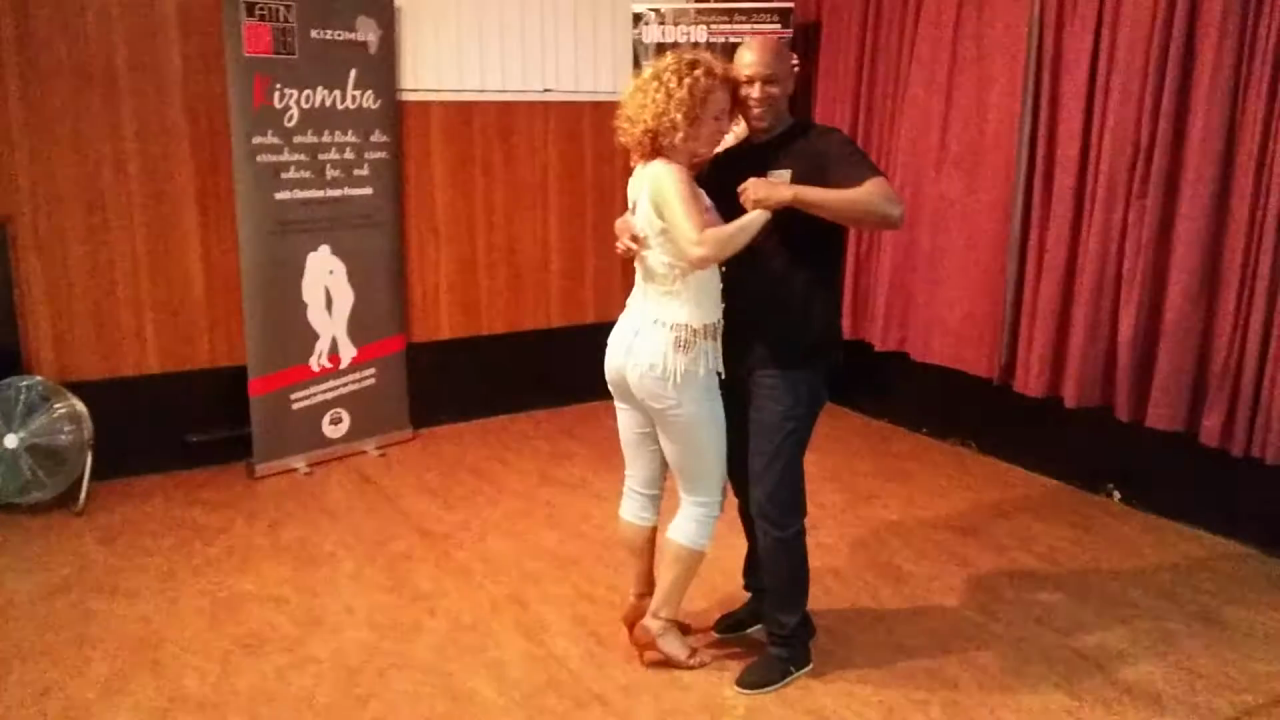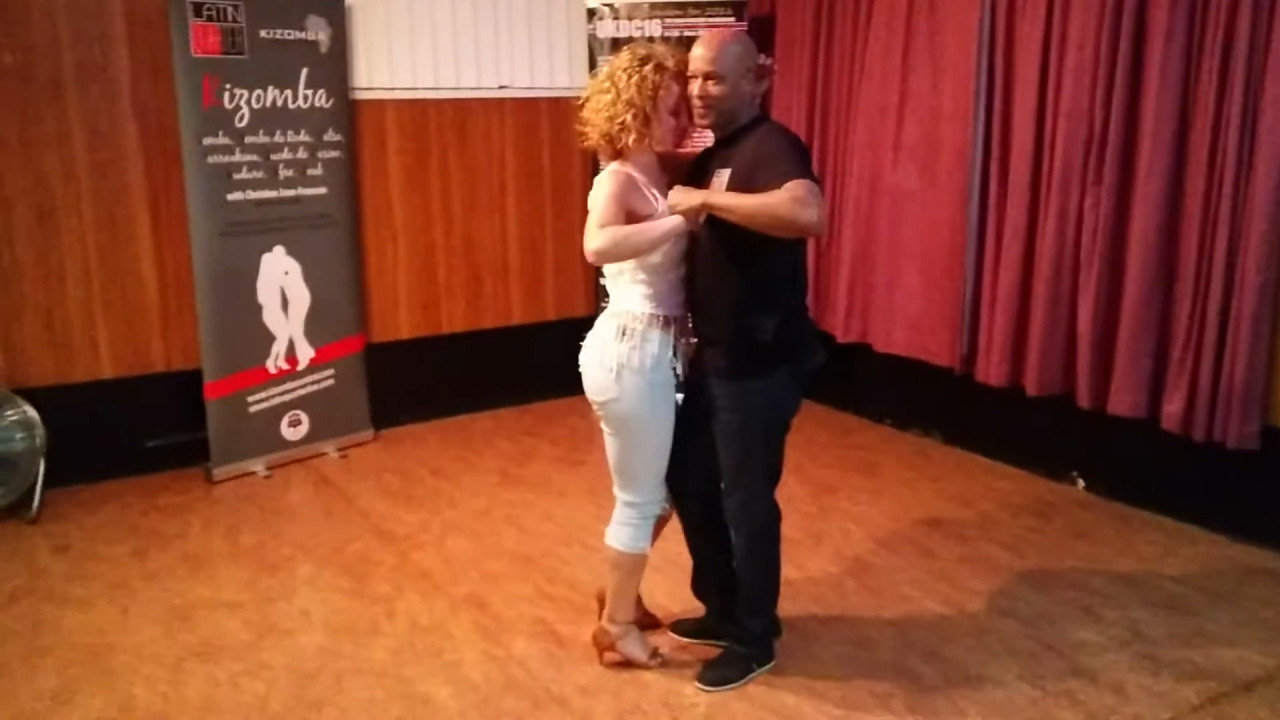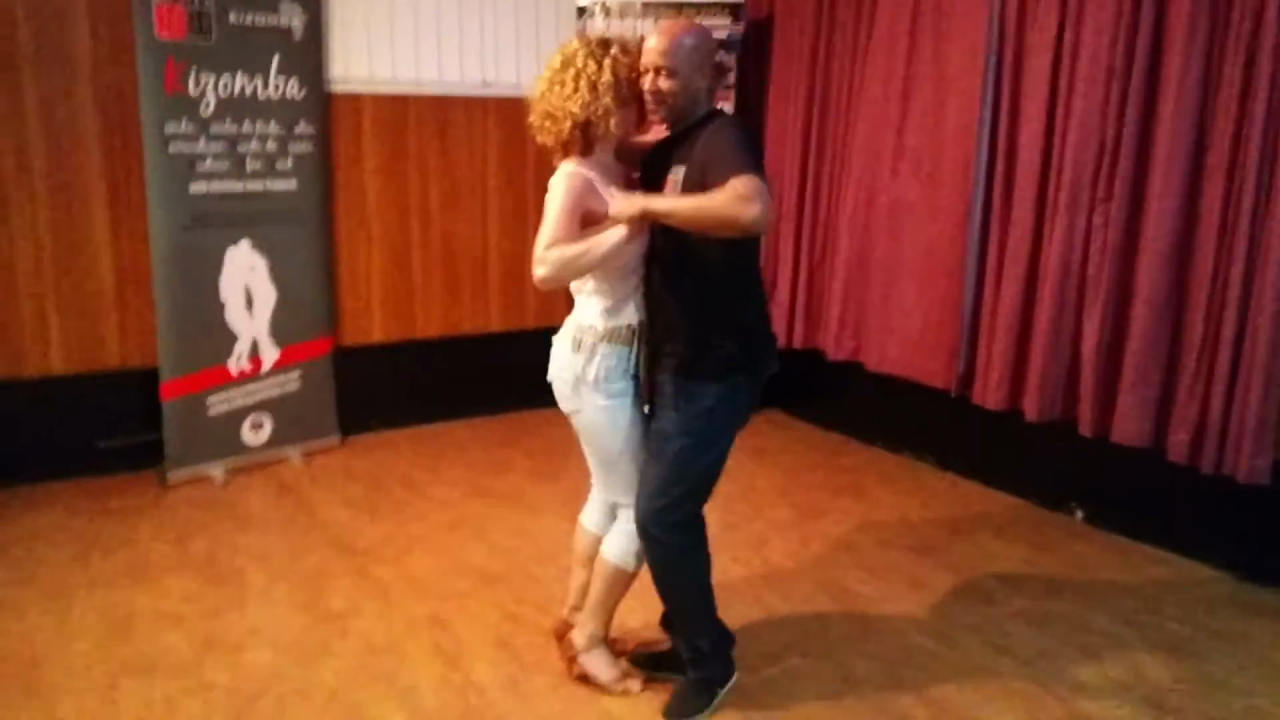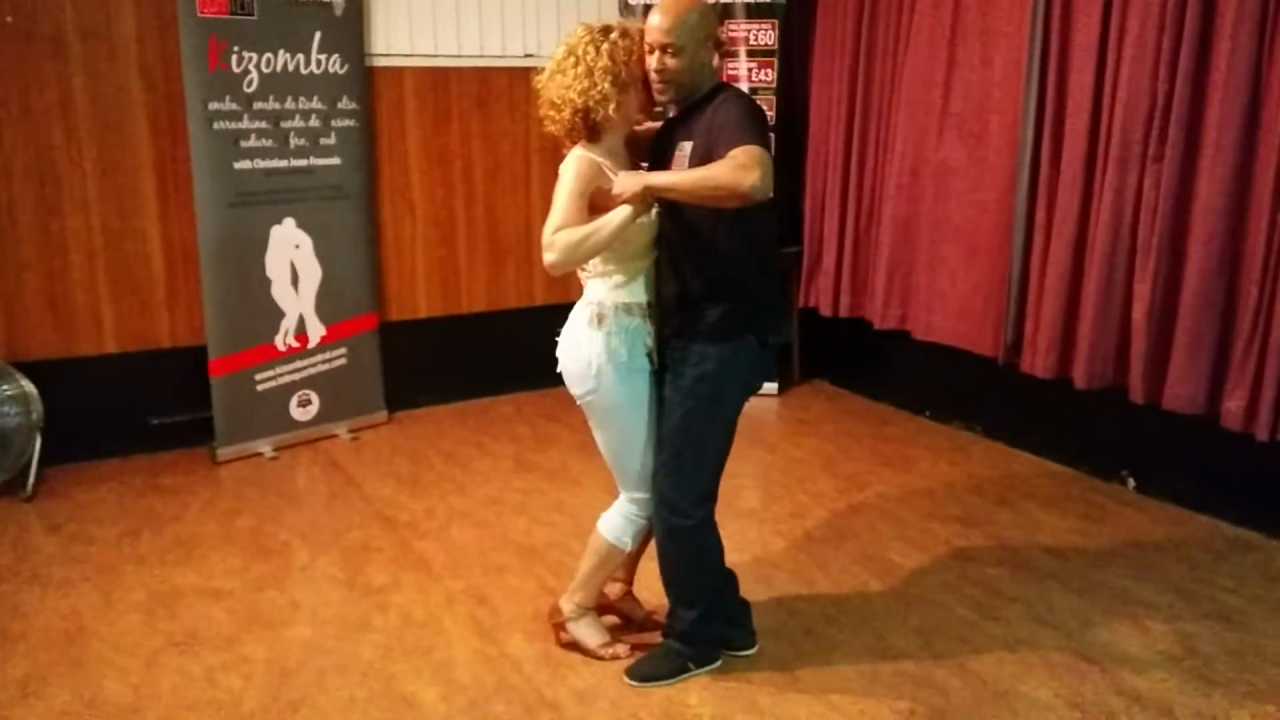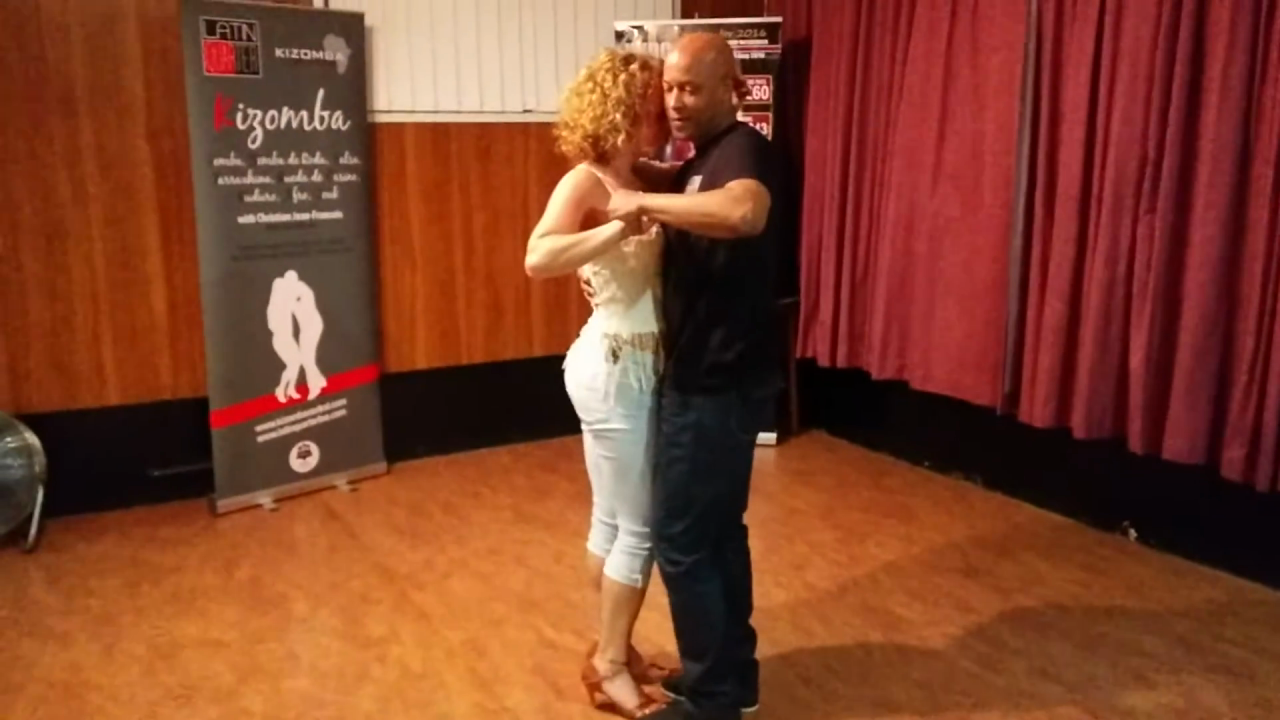
dt=1s
person 1, frame 1
left shoulder: (822, 148)
right shoulder: (728, 164)
left elbow: (889, 208)
left wrist: (790, 194)
right wrist: (631, 223)
left hip: (795, 356)
right hip: (740, 348)
left knee: (773, 497)
right knee: (746, 486)
left ankle: (789, 641)
right ankle: (763, 594)
person 1, frame 2
left shoulder: (771, 146)
right shoulder: (712, 157)
left elbow: (807, 214)
left wrist: (707, 200)
left hip: (761, 360)
right hip: (716, 353)
left knee: (746, 502)
right knee: (688, 480)
left ankle: (754, 639)
right ankle: (723, 606)
person 1, frame 3
left shoulder: (721, 141)
right shoulder: (665, 151)
left elbow: (751, 209)
left wrist: (647, 206)
left hip: (716, 363)
right hip: (675, 357)
left knee: (661, 510)
right knee: (672, 508)
left ankle: (710, 658)
right ankle: (691, 643)
person 1, frame 4
left shoulder: (731, 113)
right shoulder: (674, 128)
left elbow: (753, 180)
left wrist: (650, 182)
left hip: (727, 331)
right hip: (692, 328)
left knee: (677, 487)
right knee: (681, 482)
left ankle: (696, 637)
right ankle: (724, 620)
person 1, frame 5
left shoulder: (744, 151)
right shoulder: (697, 165)
left elbow: (744, 213)
right elbow: (684, 256)
left wrist: (645, 202)
left hip: (720, 380)
right hip: (713, 374)
left knee: (680, 538)
right knee: (718, 528)
person 2, frame 1
left shoulder: (648, 174)
right shoulder: (669, 177)
left elbow: (724, 147)
right elbow: (701, 248)
right wrist: (765, 209)
left hip: (629, 344)
right hip: (676, 359)
left knee: (642, 486)
right knee: (704, 499)
left ankle: (641, 603)
right ankle: (658, 621)
person 2, frame 2
left shoulder: (659, 174)
right shoulder: (618, 181)
right elbow: (599, 245)
right wrist: (683, 217)
left hip: (653, 348)
right hip: (629, 351)
left knee: (664, 485)
right knee: (639, 499)
left ankle: (621, 594)
right ankle: (616, 625)
person 2, frame 3
left shoulder: (617, 171)
right shoulder: (576, 179)
right elbow: (545, 268)
right wrist: (627, 227)
left hip: (615, 352)
right hip: (596, 357)
left knee: (611, 495)
right knee: (642, 507)
left ankle: (576, 616)
right ankle: (588, 638)
person 2, frame 4
left shoulder: (630, 154)
right shoulder: (584, 165)
right elbow: (555, 254)
right wrist: (631, 207)
left hip: (631, 338)
right hip: (607, 341)
left knee: (657, 478)
right knee: (644, 493)
left ankle: (616, 589)
right ankle: (574, 609)
person 2, frame 5
left shoulder: (636, 182)
right shoulder: (584, 183)
right elbow: (537, 259)
right wrist: (622, 228)
left hip: (615, 363)
right hip: (616, 368)
left knee: (612, 520)
right knee: (637, 528)
left ankle: (612, 649)
